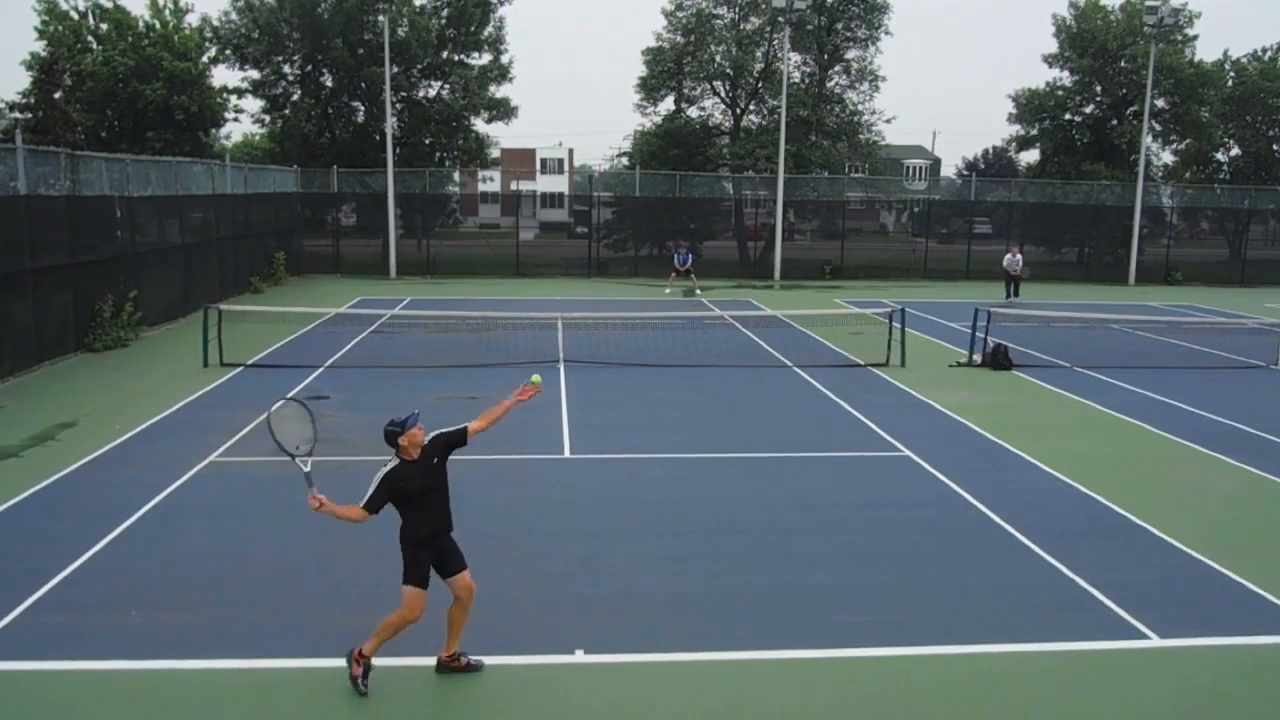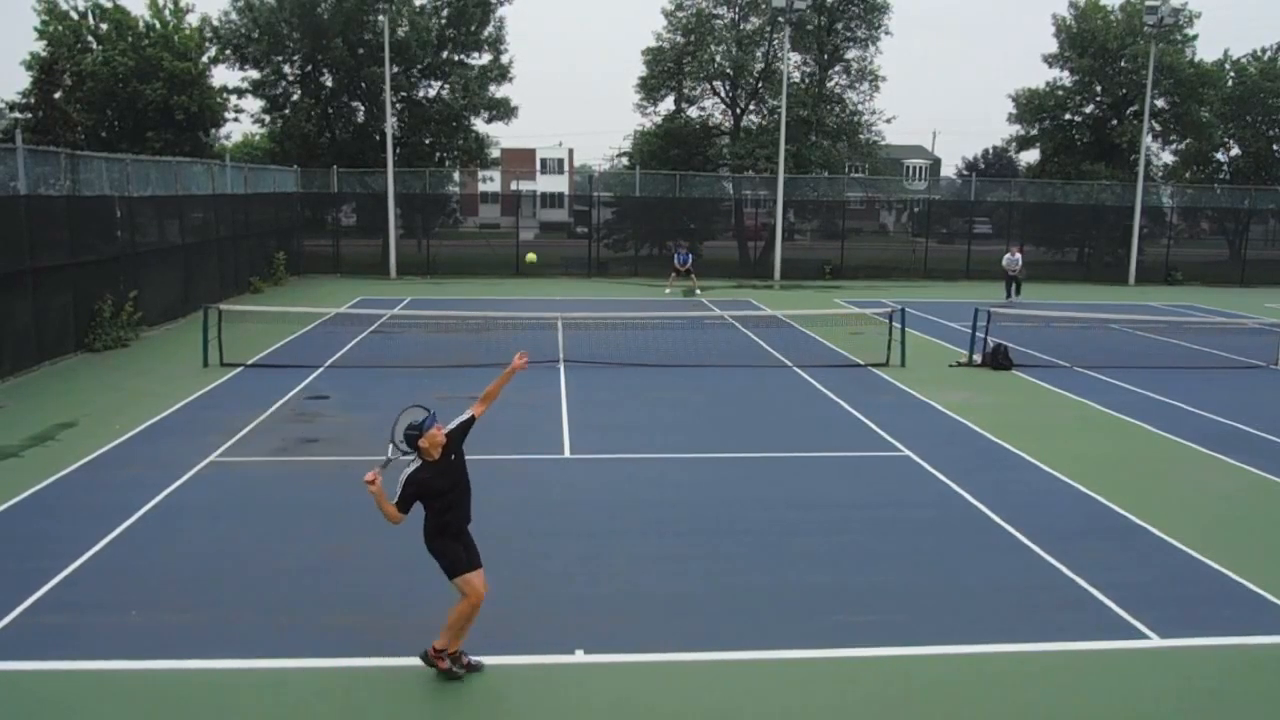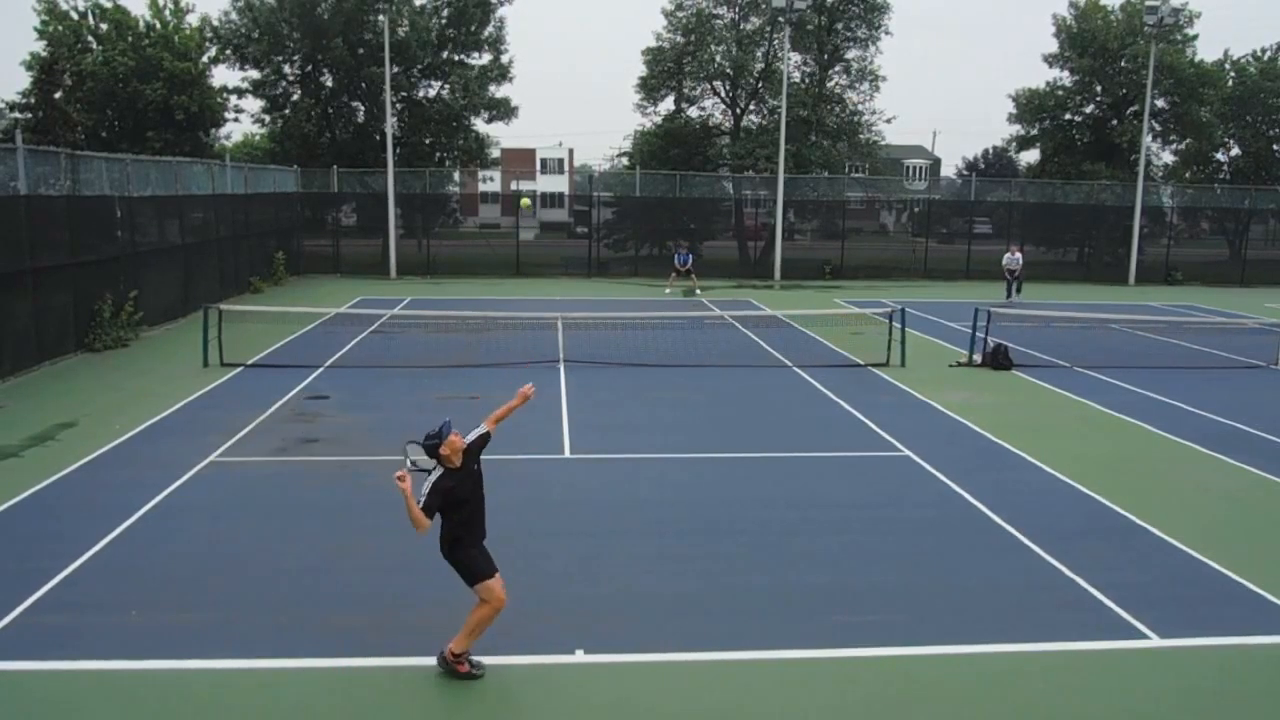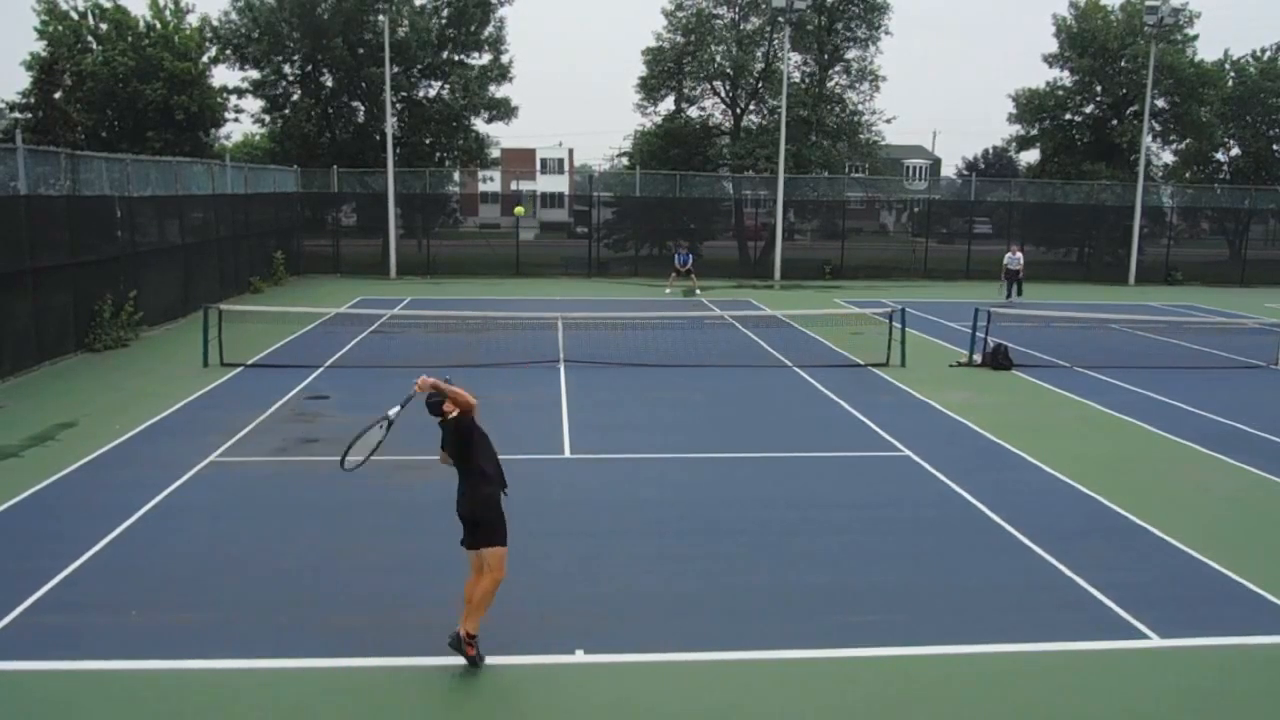
dt=0.2s
person 1, frame 1
left shoulder: (436, 443)
right shoulder: (389, 476)
left elbow: (479, 425)
right elbow: (361, 513)
left wrist: (514, 400)
right wrist: (328, 507)
left hip: (442, 537)
right hip: (416, 545)
left knee: (466, 591)
right knee: (411, 612)
left ankle: (449, 656)
right ankle: (362, 656)
person 1, frame 2
left shoulder: (452, 439)
right shoulder: (414, 477)
left elbow: (482, 403)
right elbow: (395, 516)
left wrist: (510, 372)
right wrist: (377, 492)
left hip: (460, 531)
right hip: (441, 539)
left knee: (478, 592)
right knee: (475, 595)
left ankle: (453, 652)
right ankle: (437, 651)
person 1, frame 3
left shoulder: (470, 450)
right shoulder: (437, 484)
left elbow: (490, 421)
right elbow: (421, 525)
left wrist: (519, 401)
right wrist: (408, 494)
left hip: (473, 541)
right hip: (459, 546)
left knee: (492, 598)
right knee: (496, 600)
left ankle: (458, 651)
right ankle: (453, 654)
person 1, frame 4
left shoulder: (460, 422)
right shoulder: (455, 427)
right elbow: (468, 401)
right wrist: (436, 385)
left hip: (472, 503)
right hip: (483, 503)
left knee: (479, 573)
right knee: (494, 572)
left ankle: (464, 632)
right ankle: (467, 634)
